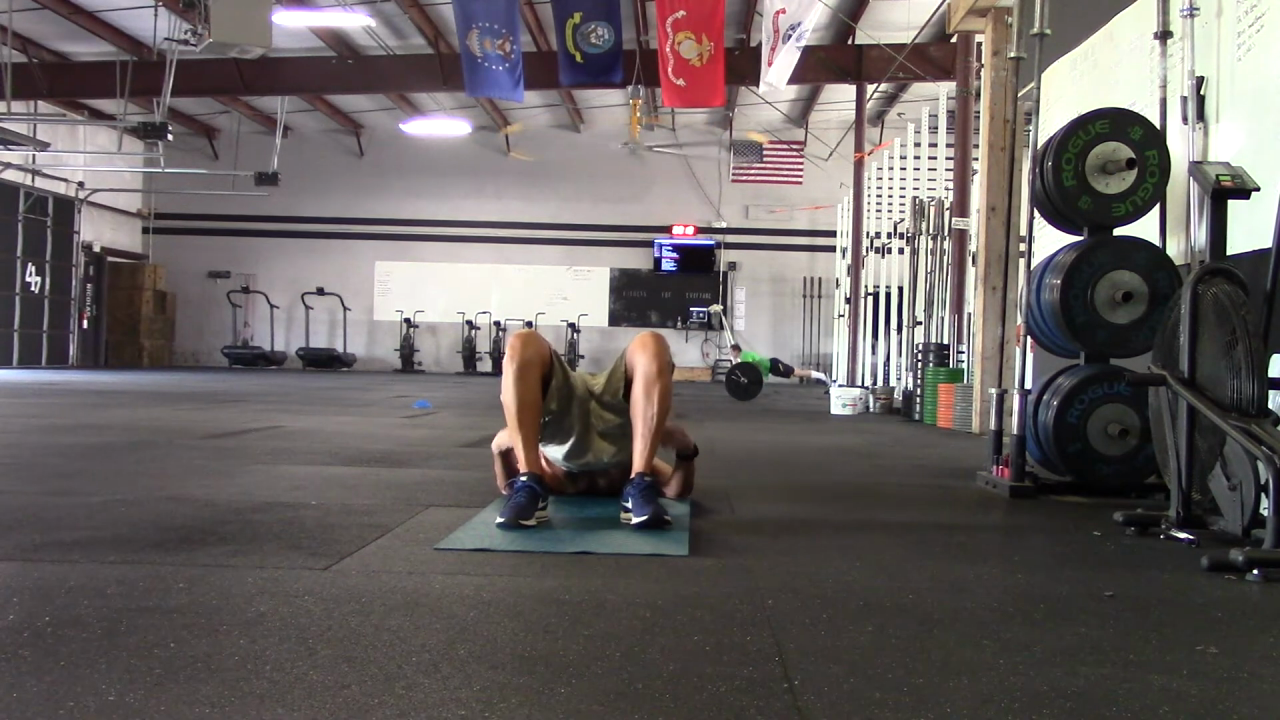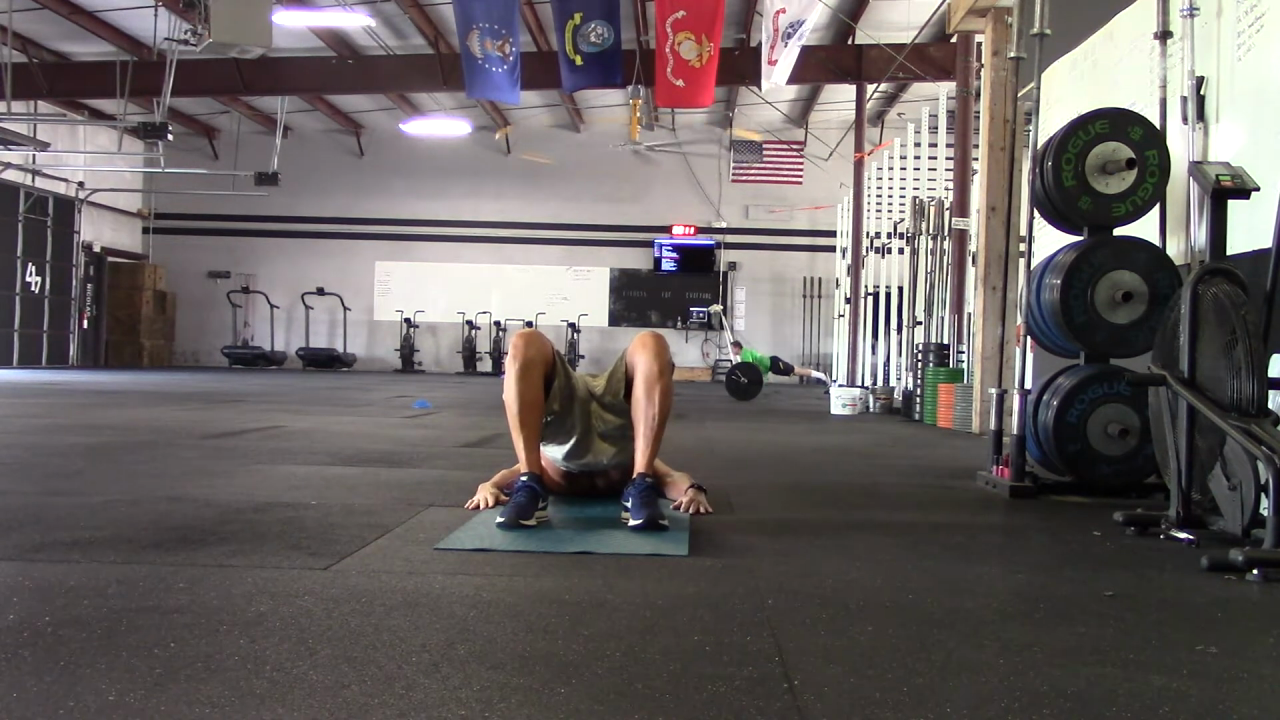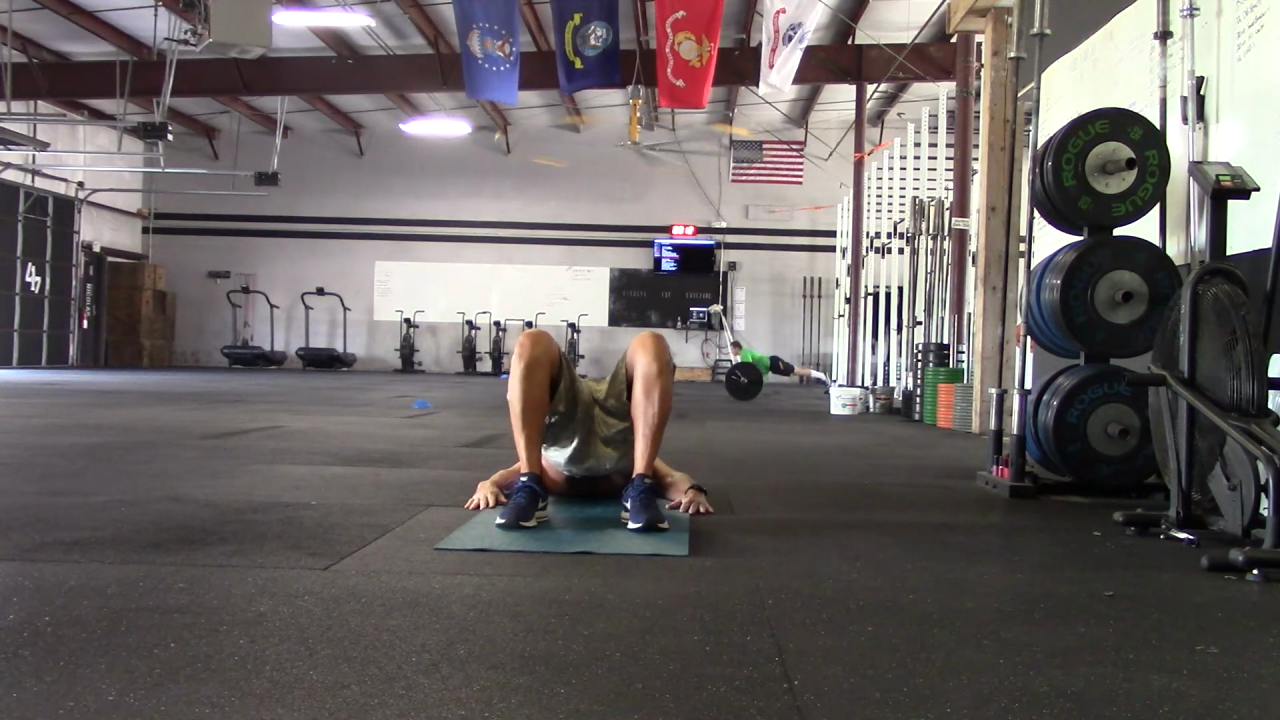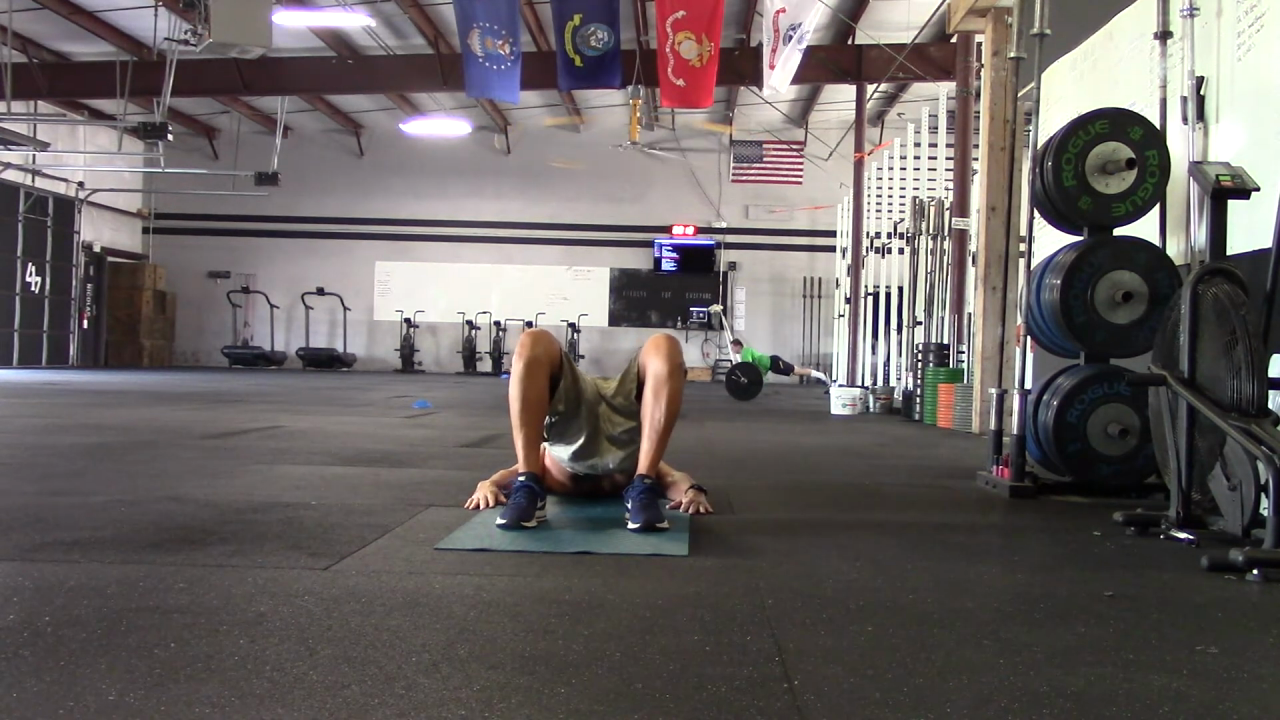
dt=1s
person 1, frame 1
left shoulder: (638, 454)
left elbow: (678, 490)
right elbow: (508, 486)
left wrist: (686, 451)
right wrist: (501, 448)
left ankle: (639, 487)
right ankle: (530, 487)
person 1, frame 2
left shoulder: (639, 456)
left elbow: (669, 476)
right elbow: (518, 470)
left wrist: (692, 489)
right wrist: (490, 485)
left hip: (619, 466)
right hip: (562, 471)
left knee: (650, 344)
right knee: (525, 343)
left ankle: (640, 487)
right ankle: (530, 488)
person 1, frame 3
left shoulder: (638, 452)
left elbow: (671, 477)
right elbow: (516, 470)
left wrist: (690, 490)
right wrist: (489, 484)
left knee: (650, 345)
right knee: (533, 343)
left ankle: (640, 489)
right ankle: (530, 488)
person 1, frame 4
left shoulder: (645, 456)
right shoulder: (550, 454)
left elbow: (672, 477)
right elbow: (515, 471)
left wrist: (691, 490)
right wrist: (489, 483)
left knee: (664, 346)
right knee: (534, 343)
left ankle: (642, 488)
right ankle: (528, 489)
